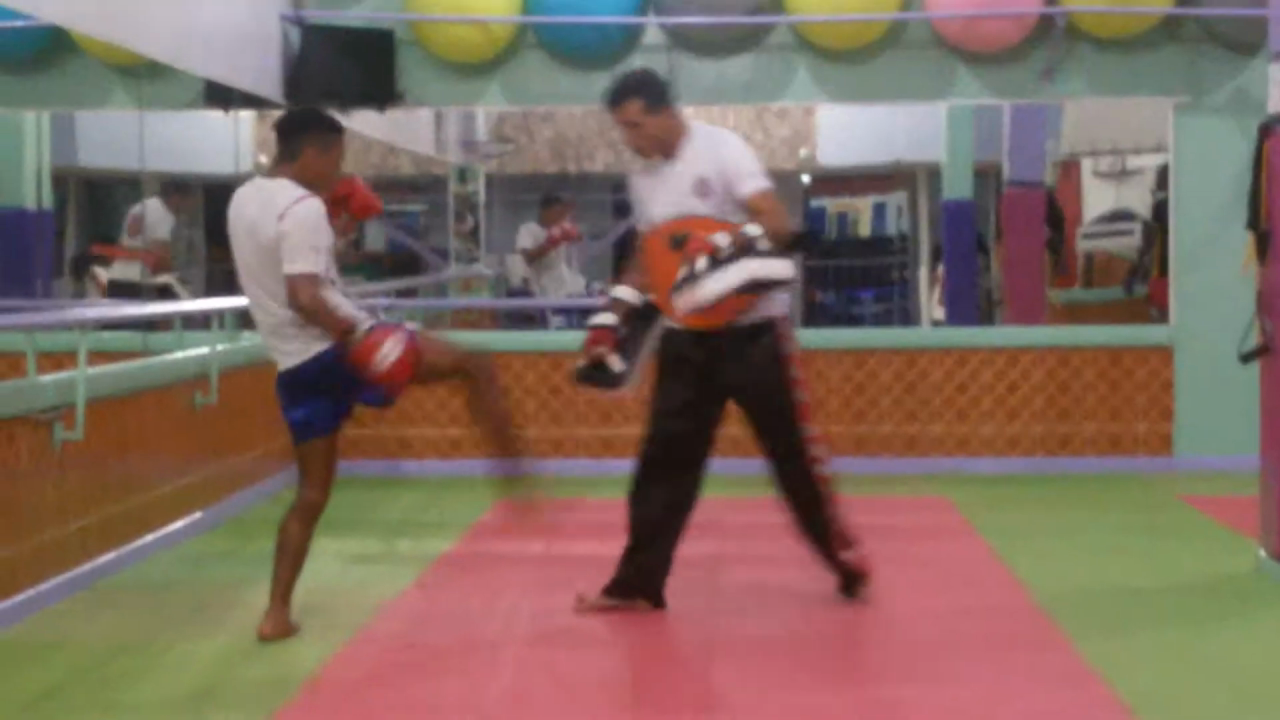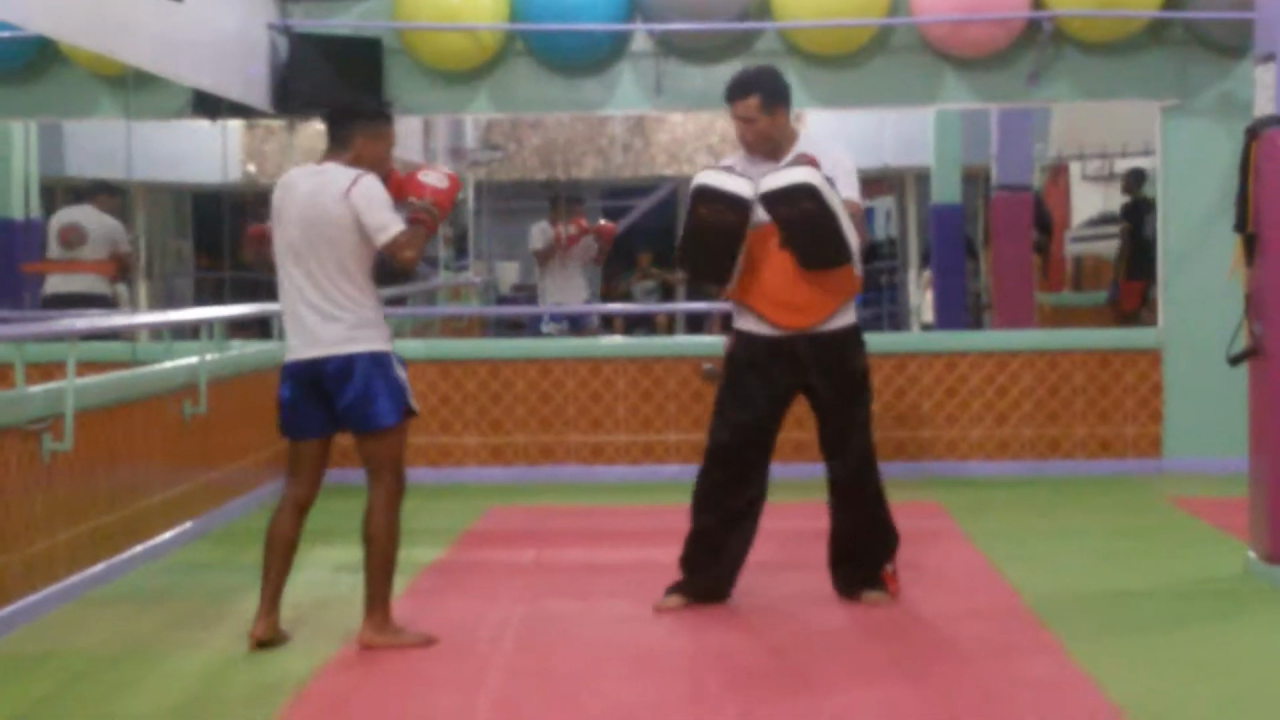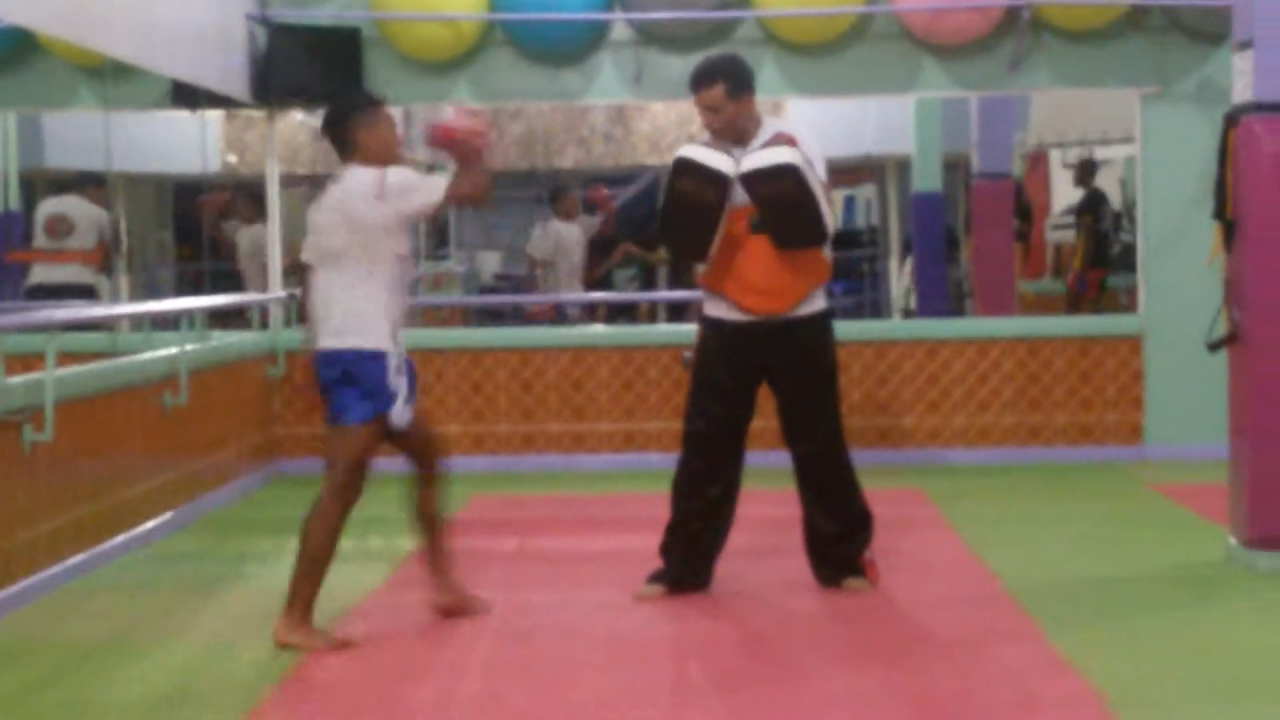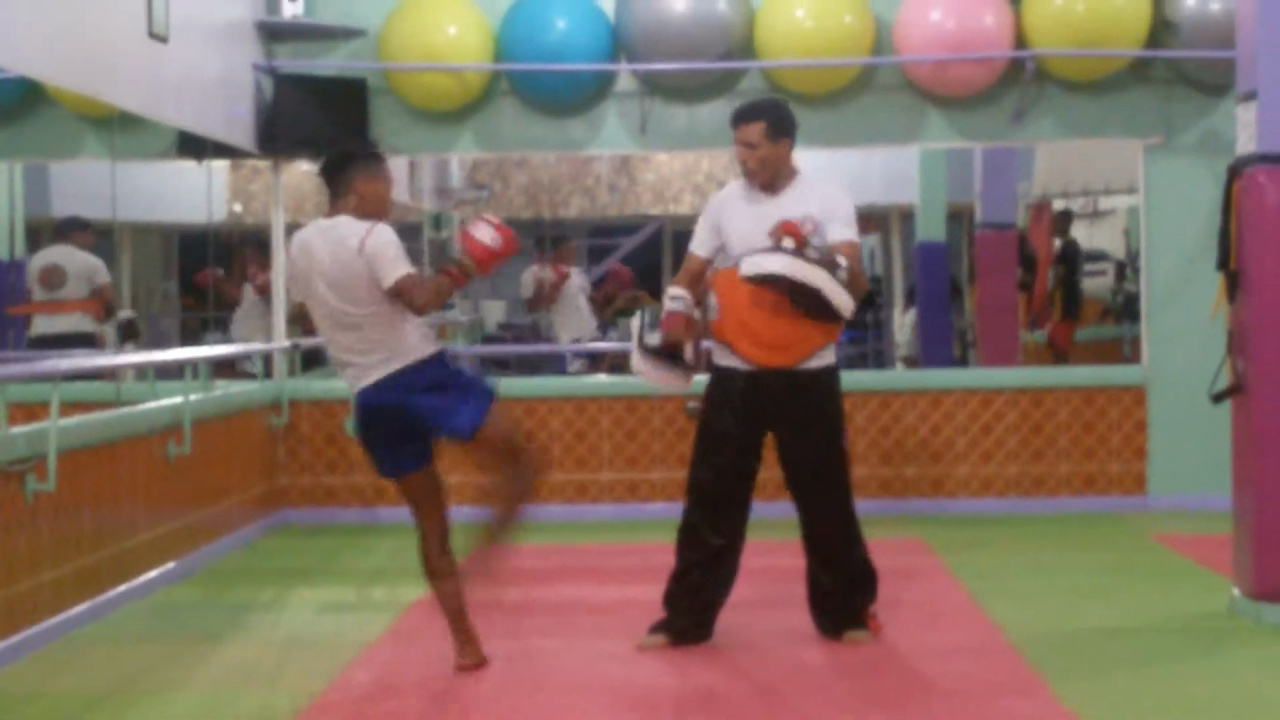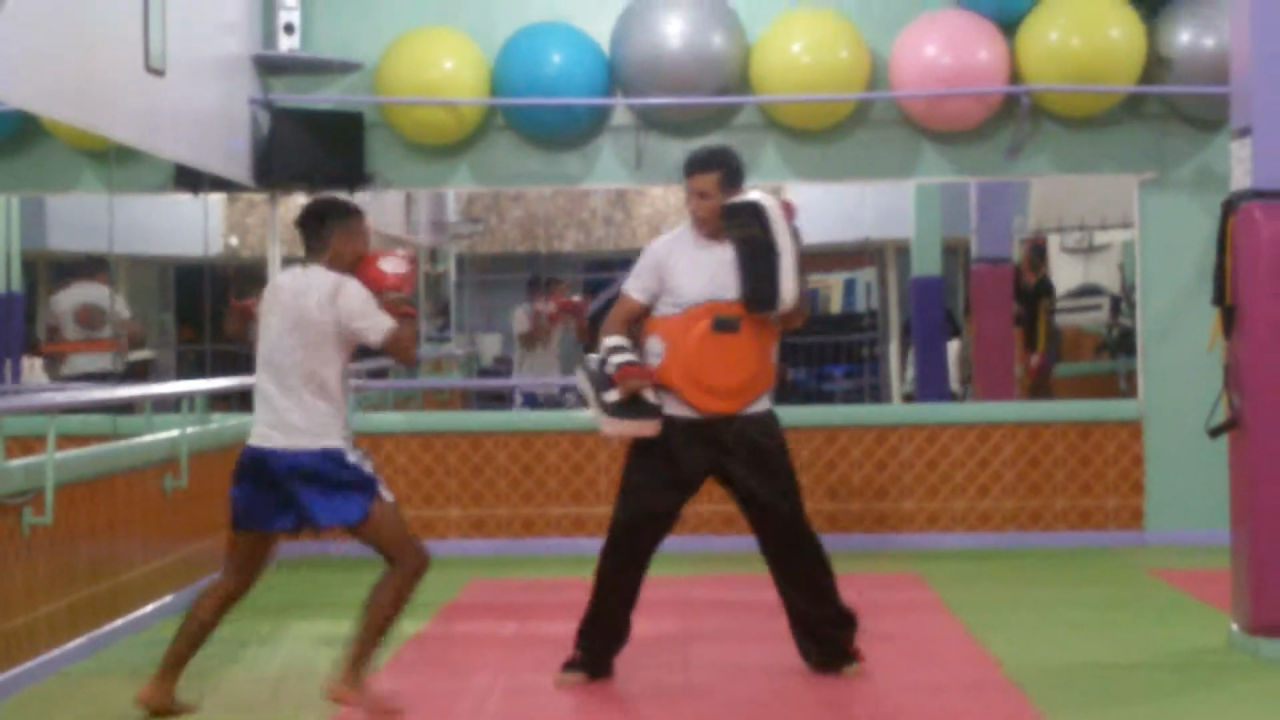
dt=0.5s
person 1, frame 1
left shoulder: (722, 151)
right shoulder: (643, 176)
left elbow: (778, 223)
right wrist: (612, 314)
left hip: (751, 329)
right hip: (686, 338)
left knee: (791, 449)
right knee: (664, 461)
left ankle: (843, 559)
right ankle: (637, 584)
person 1, frame 2
left shoulder: (828, 162)
right shoulder: (729, 173)
left elbow: (854, 244)
left hip: (831, 336)
right hip: (758, 339)
left knee: (852, 460)
right knee: (730, 458)
left ankle: (865, 571)
right ankle: (703, 577)
person 1, frame 3
left shoulder: (793, 144)
left elbow: (822, 226)
right wrist: (703, 191)
left hip: (799, 322)
right hip: (727, 325)
left knee: (818, 446)
right knee: (707, 447)
left ankle: (842, 558)
right ankle: (684, 565)
person 1, frame 4
left shoulder: (827, 201)
right shoulder: (723, 203)
left elbow: (856, 286)
right elbow: (689, 276)
left wrist: (813, 250)
right wrist: (674, 314)
left hip: (807, 376)
right hip: (734, 375)
left knee: (826, 500)
right knee: (713, 497)
left ankle: (844, 610)
right ankle: (687, 616)
person 1, frame 5
right shoulder: (666, 249)
left elbow: (792, 319)
right elbow: (617, 319)
right wrist: (622, 363)
left hip: (746, 421)
right hip: (675, 423)
left knee: (788, 533)
right knee: (630, 534)
left ankle: (831, 646)
right ankle: (593, 654)
person 2, frame 1
left shoulder: (242, 200)
right shoulder: (303, 208)
right elbow: (305, 297)
right wrist: (358, 339)
left hip: (296, 368)
right hip: (341, 346)
left knee: (311, 492)
right knee: (475, 369)
left ankle: (276, 612)
right ankle: (515, 475)
person 2, frame 2
left shoulder: (286, 186)
right shoulder: (362, 185)
right elbow: (406, 253)
right wrist: (426, 220)
left hip: (302, 356)
right hip: (360, 352)
left knee: (299, 489)
right knee: (386, 485)
left ankle: (267, 615)
right ankle: (377, 622)
person 2, frame 3
left shoulder: (329, 202)
right shoulder: (385, 186)
left elbow: (312, 281)
right elbow: (473, 190)
right wrist: (470, 153)
left hip: (347, 350)
right hip: (368, 355)
left knee: (428, 457)
right knee: (344, 482)
left ankle: (445, 586)
right ankle: (295, 619)
person 2, frame 4
left shoulder: (299, 246)
right shoulder: (370, 237)
left elbow: (307, 315)
right elbow: (418, 299)
right wrist: (464, 269)
left hip: (371, 395)
right hip: (420, 374)
left knee: (430, 517)
right knee: (522, 461)
left ankle: (466, 643)
person 2, frame 5
left shoulder: (279, 285)
right shoulder: (345, 291)
right elbow: (406, 352)
left wrist: (376, 309)
right wrist: (398, 310)
left hip: (262, 452)
right hip: (319, 454)
left knee: (237, 576)
right knee: (408, 559)
right ankle: (352, 678)
